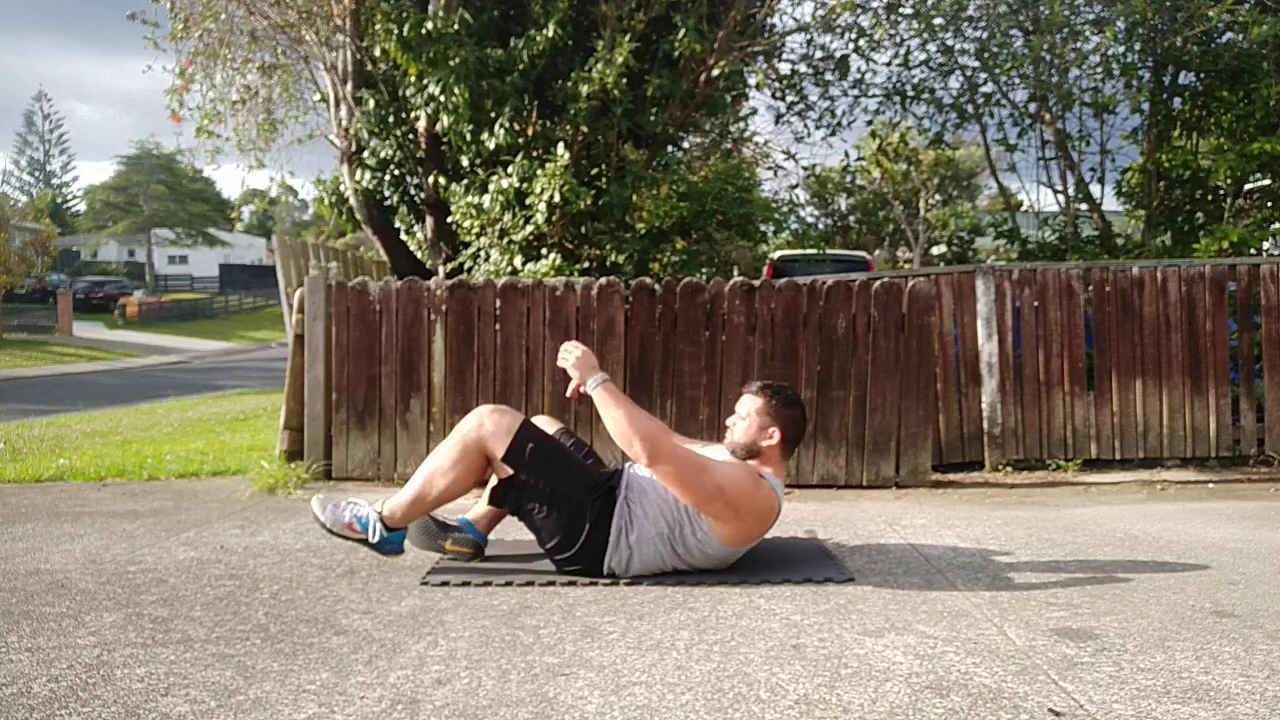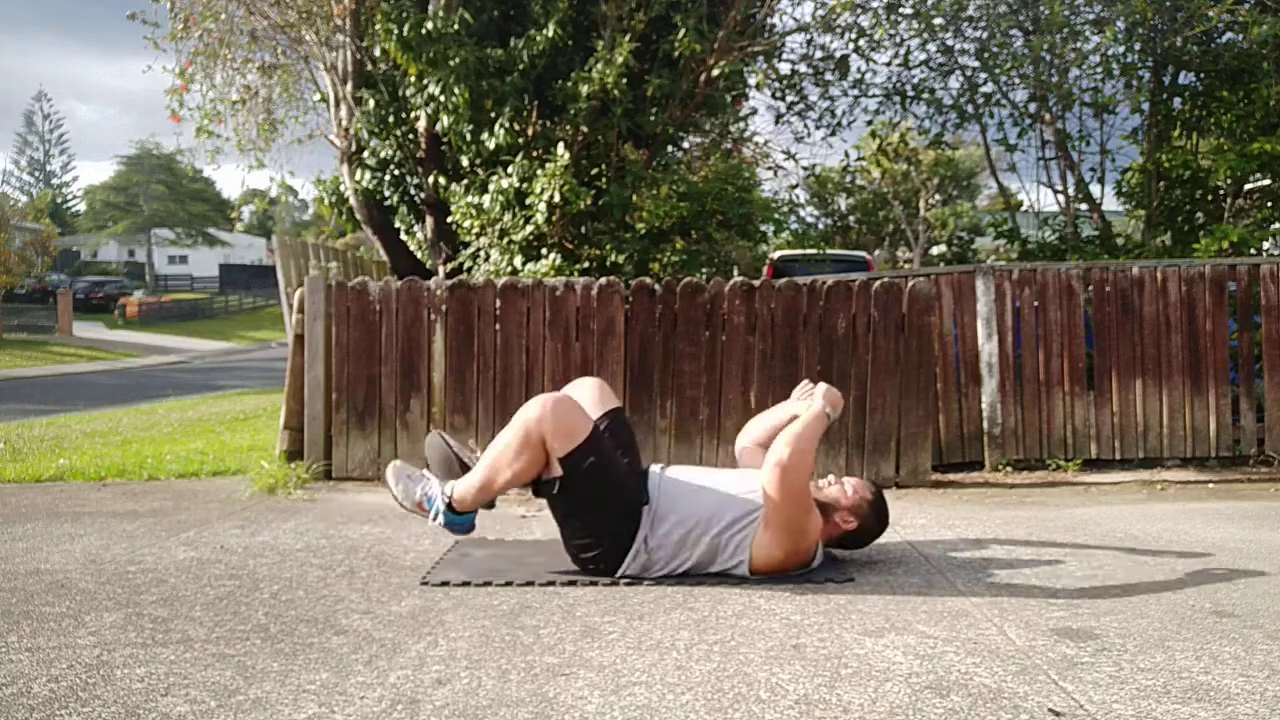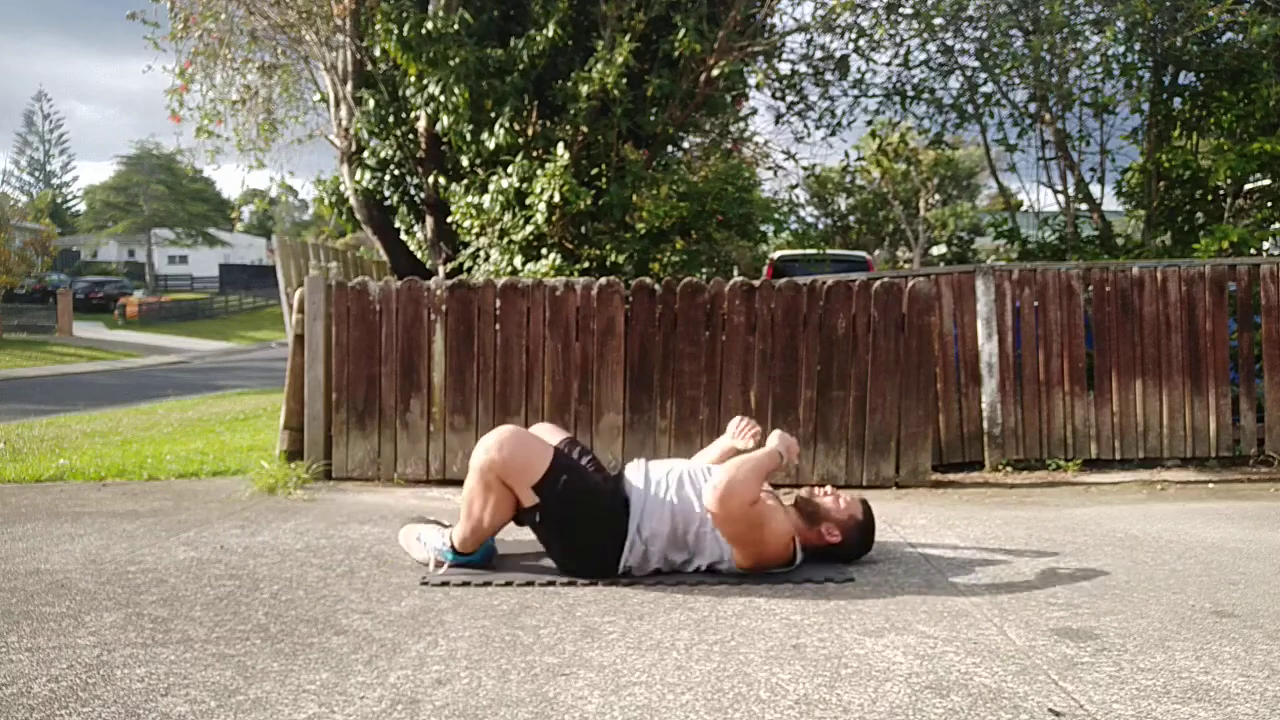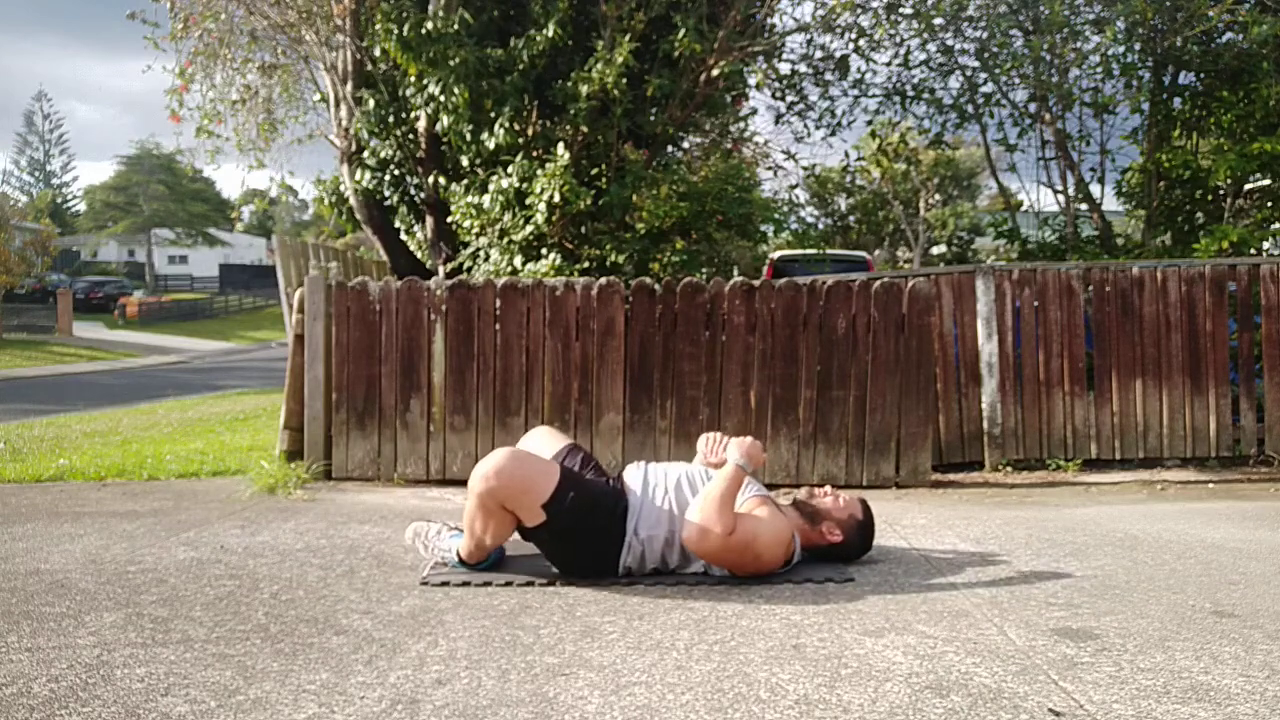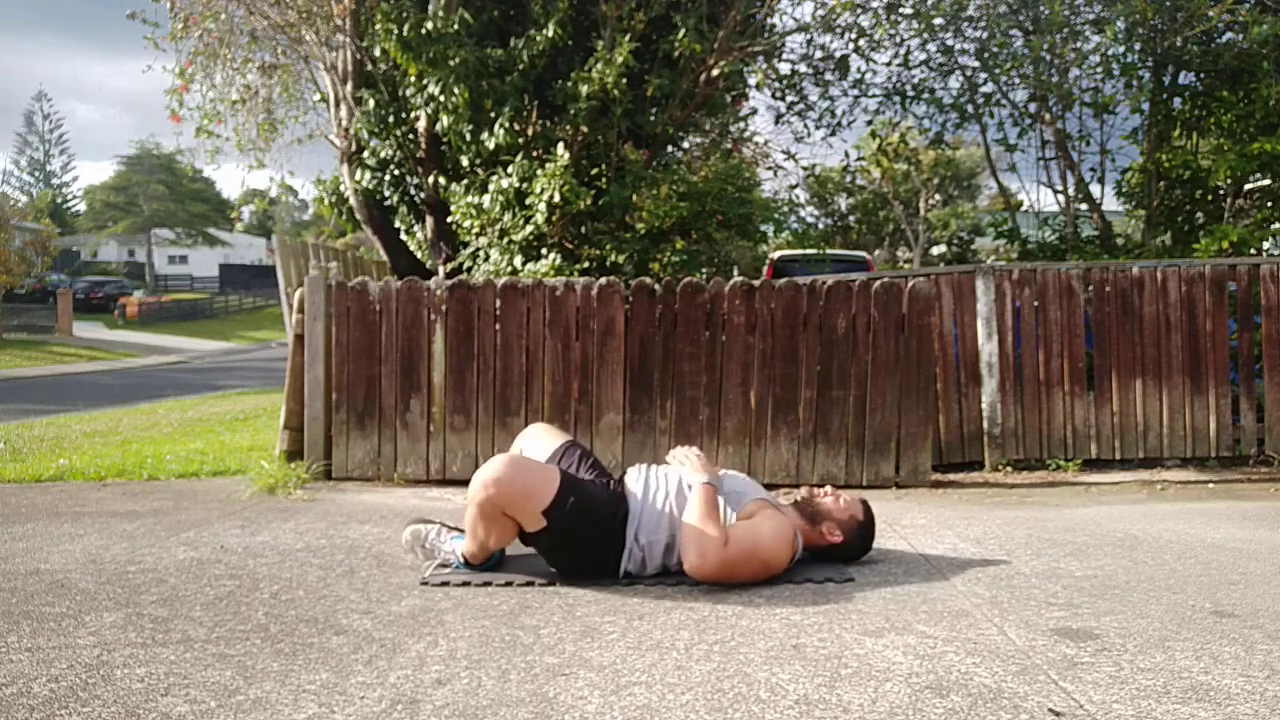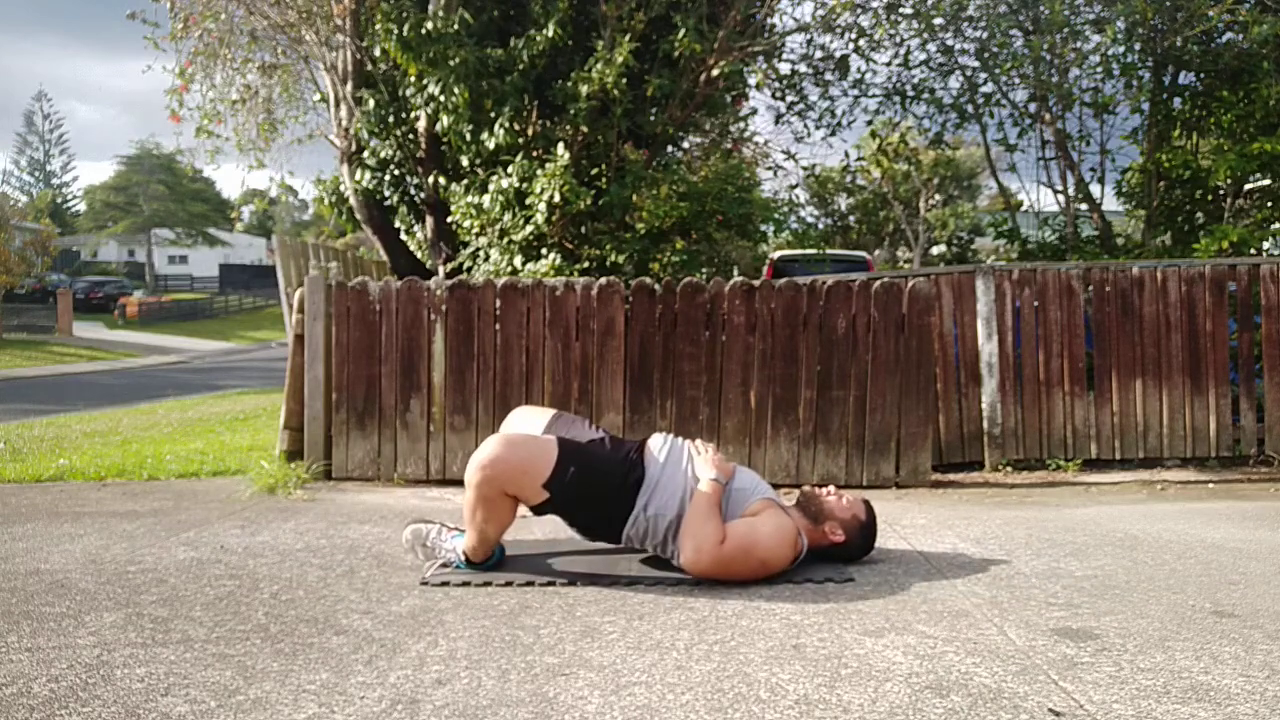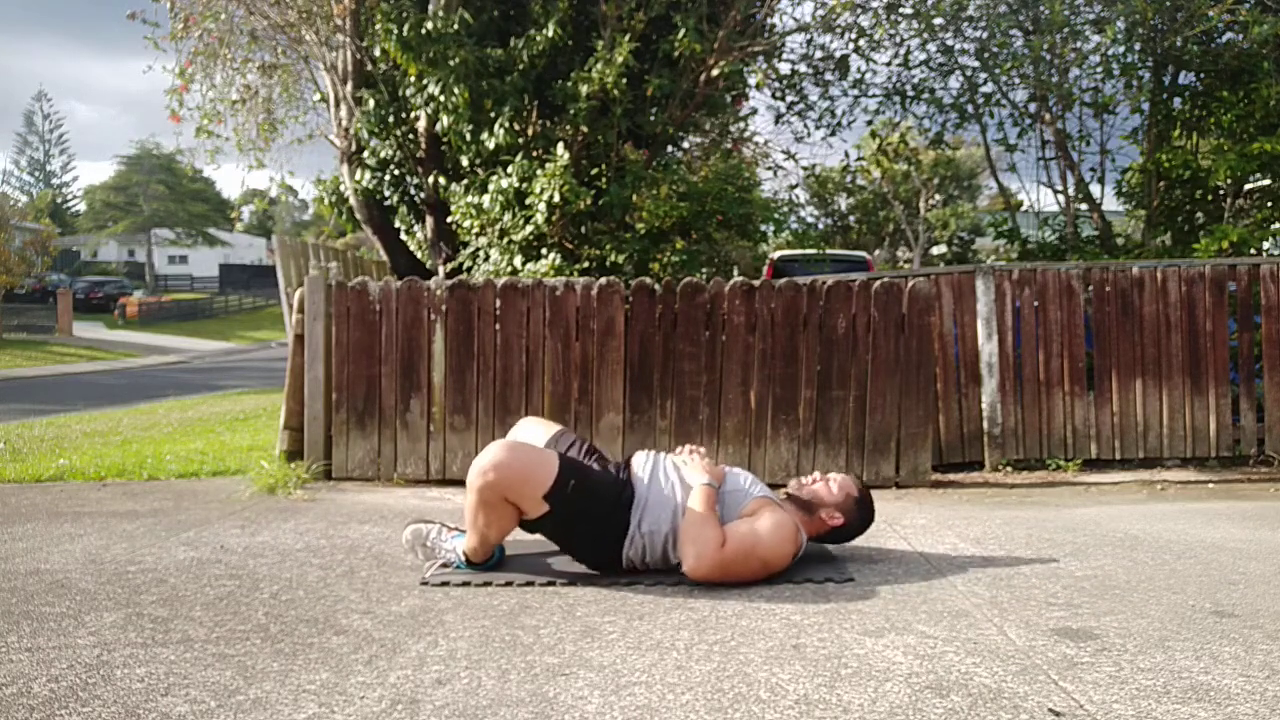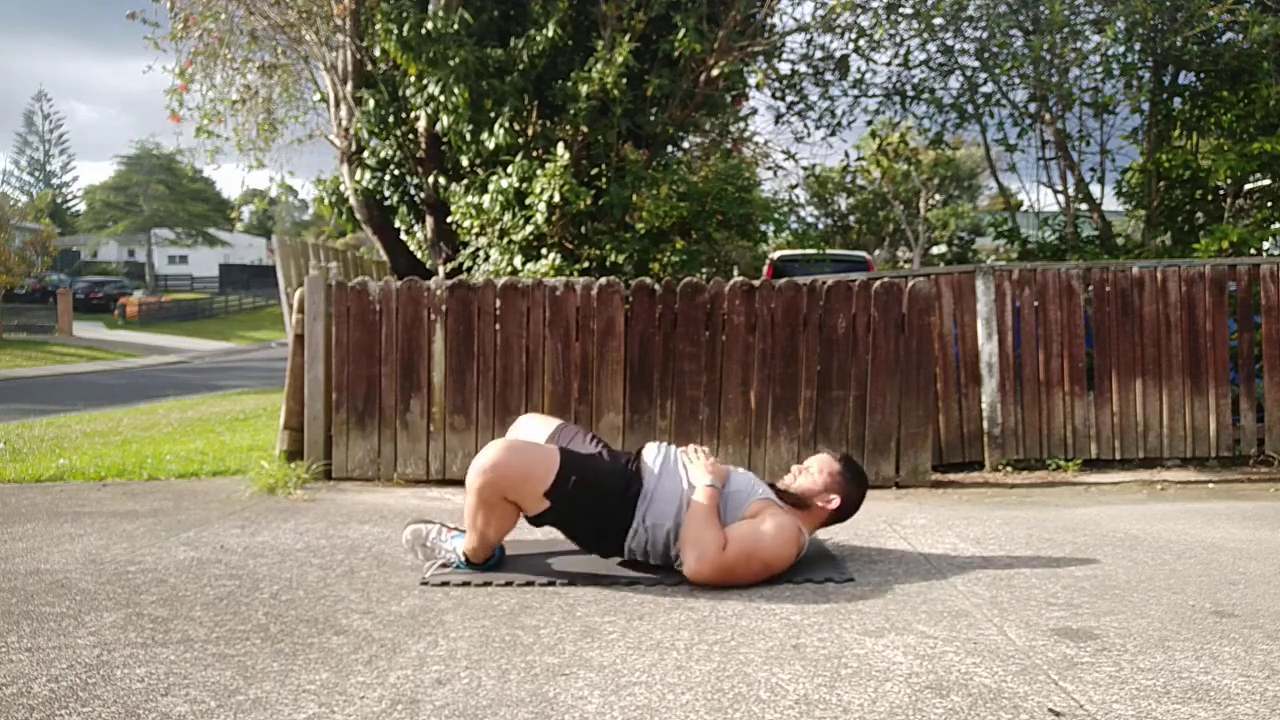
dt=0.5s
person 1, frame 1
left shoulder: (751, 497)
right shoulder: (741, 467)
left elbow: (650, 451)
right elbow: (659, 444)
left wrist: (594, 376)
right wrist: (602, 391)
left hip: (593, 535)
right hip: (609, 498)
left knee: (487, 422)
right knee: (540, 428)
left ankle: (385, 525)
right ankle: (469, 531)
person 1, frame 2
left shoulder: (799, 538)
right shoulder: (783, 499)
left elbow: (778, 470)
right elbow: (749, 443)
left wrist: (823, 411)
right wrist: (797, 406)
left hip: (618, 537)
right hip: (636, 491)
left knee: (547, 412)
right knee: (586, 389)
left ankle: (455, 503)
right ankle: (487, 476)
person 1, frame 3
left shoulder: (775, 536)
right shoulder: (768, 509)
left elbow: (721, 498)
right elbow: (695, 479)
left wrist: (775, 456)
right wrist: (733, 441)
left hip: (606, 534)
right hip: (616, 500)
left knee: (501, 445)
right knee: (543, 435)
left ankle: (462, 547)
right ankle: (475, 529)
person 1, frame 4
left shoulder: (776, 538)
right shoulder: (771, 512)
left elbow: (701, 535)
left wrist: (739, 464)
right wrist: (710, 461)
left hip: (610, 535)
right hip: (616, 495)
left knee: (500, 469)
right knee: (539, 438)
left ankle: (470, 553)
right ankle: (481, 532)
person 1, frame 5
left shoulder: (779, 539)
right shoulder: (770, 512)
left elbow: (702, 560)
left wrist: (702, 480)
right wrist: (693, 468)
left hip: (608, 534)
right hip: (615, 496)
left knee: (499, 475)
right knee: (535, 435)
left ankle: (470, 553)
right ankle: (484, 531)
person 1, frame 6
left shoulder: (780, 540)
right shoulder: (775, 513)
left elbow: (697, 556)
left wrist: (711, 479)
right wrist: (714, 472)
left hip: (621, 494)
left knee: (495, 458)
right knee: (521, 422)
left ankle: (473, 552)
right ankle: (482, 531)
person 1, frame 7
left shoulder: (781, 534)
right shoulder: (770, 505)
left elbow: (700, 561)
left wrist: (704, 482)
right wrist: (699, 468)
left hip: (614, 522)
right hip: (621, 481)
left knee: (498, 462)
right knee: (529, 431)
left ankle: (471, 552)
right ankle: (484, 531)
person 1, frame 8
left shoulder: (783, 534)
right shoulder: (772, 504)
left elbow: (701, 564)
left wrist: (706, 485)
right wrist: (707, 474)
left hip: (620, 510)
right hip: (628, 472)
left knee: (497, 461)
right knee: (529, 428)
left ankle: (472, 553)
right ankle: (483, 530)
